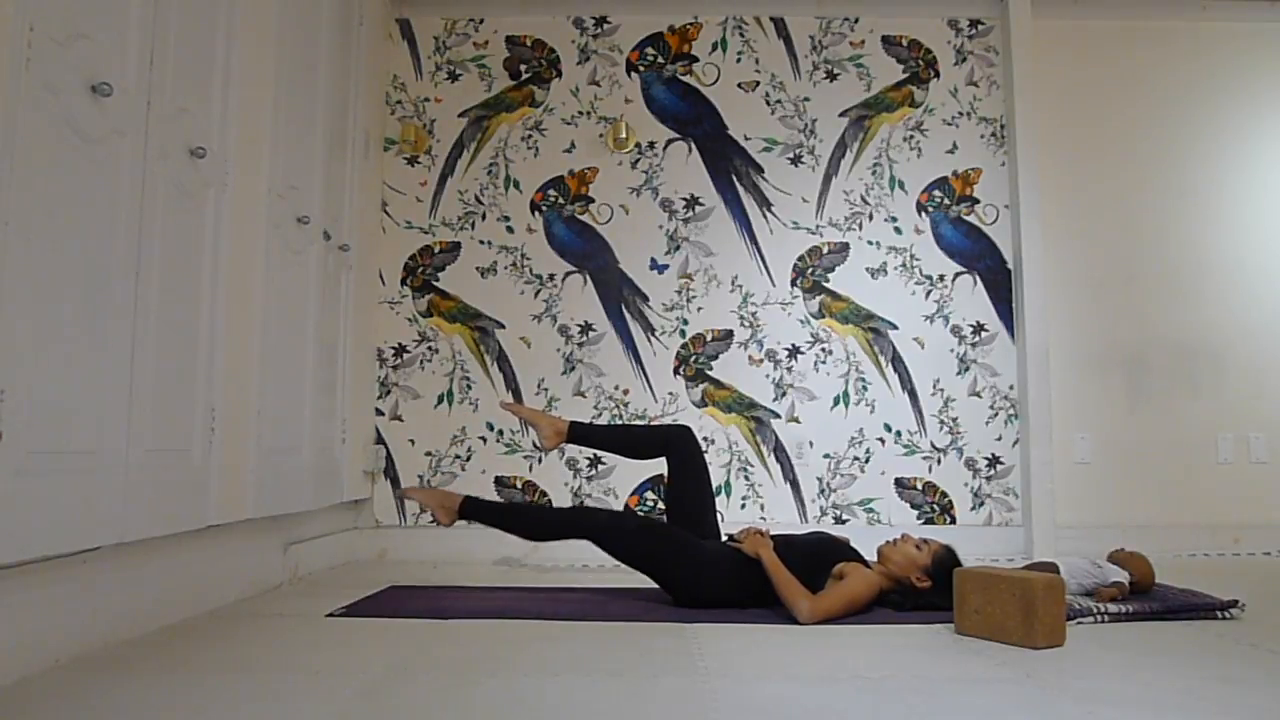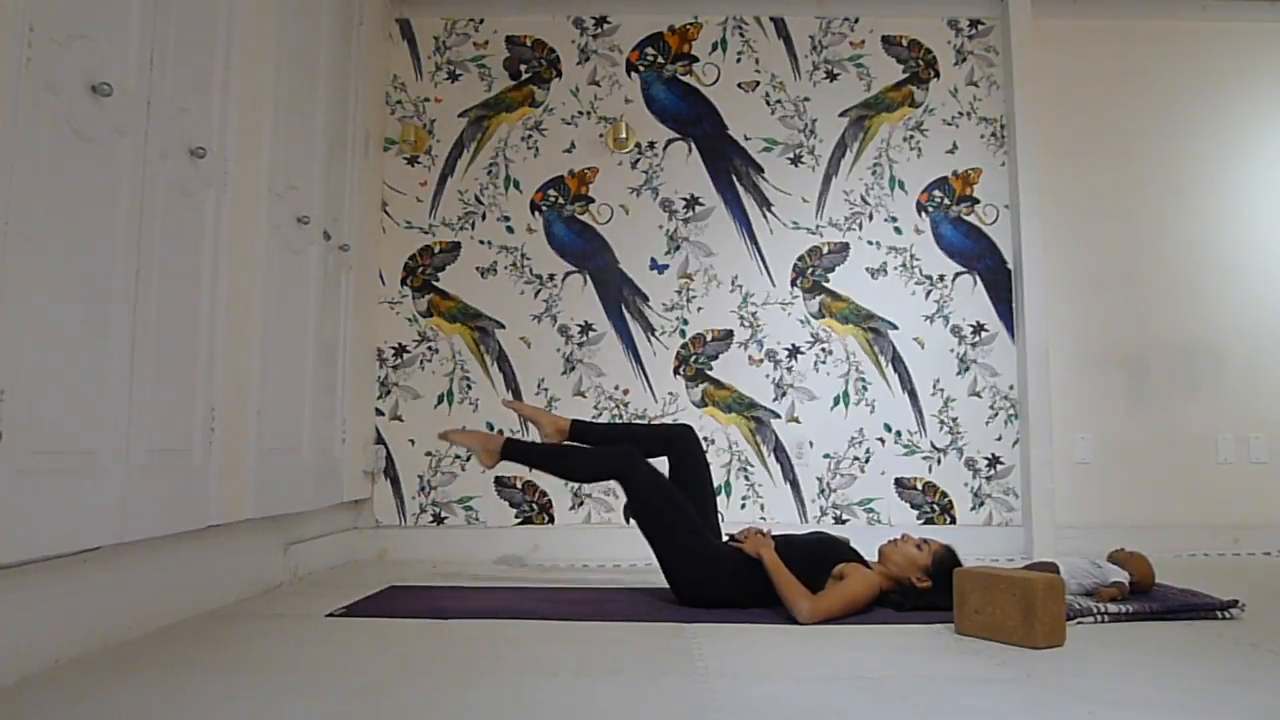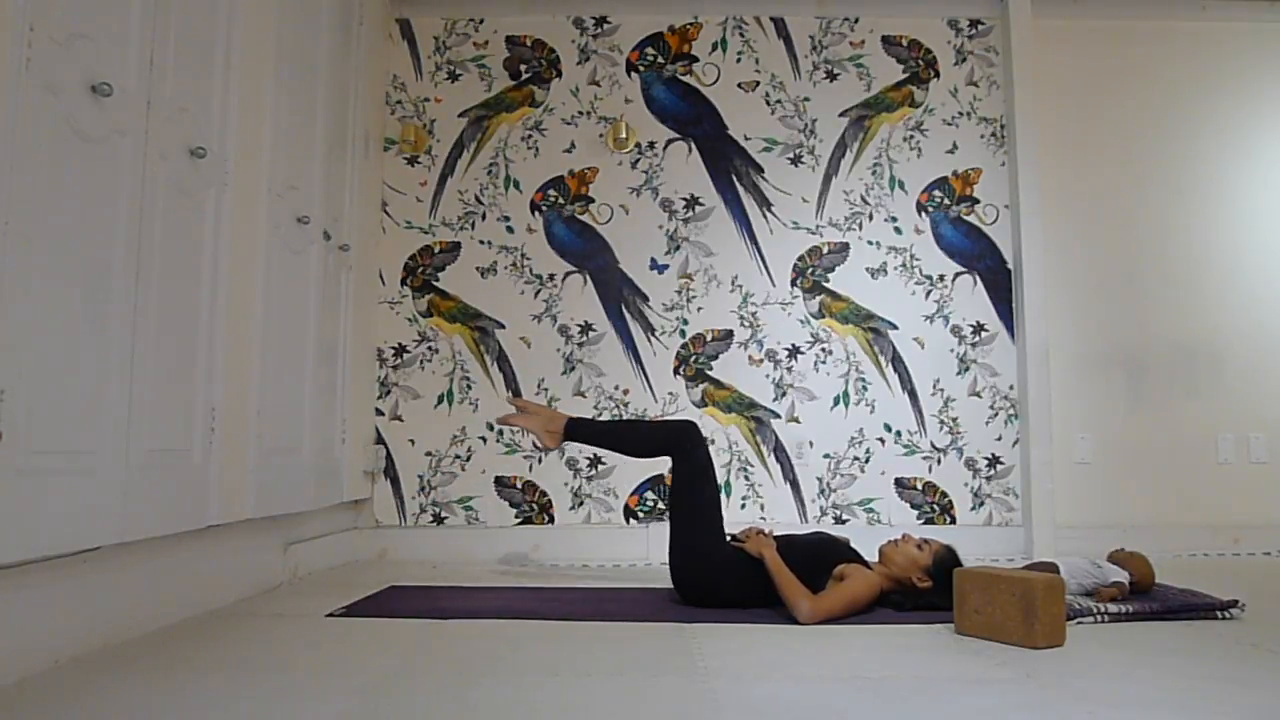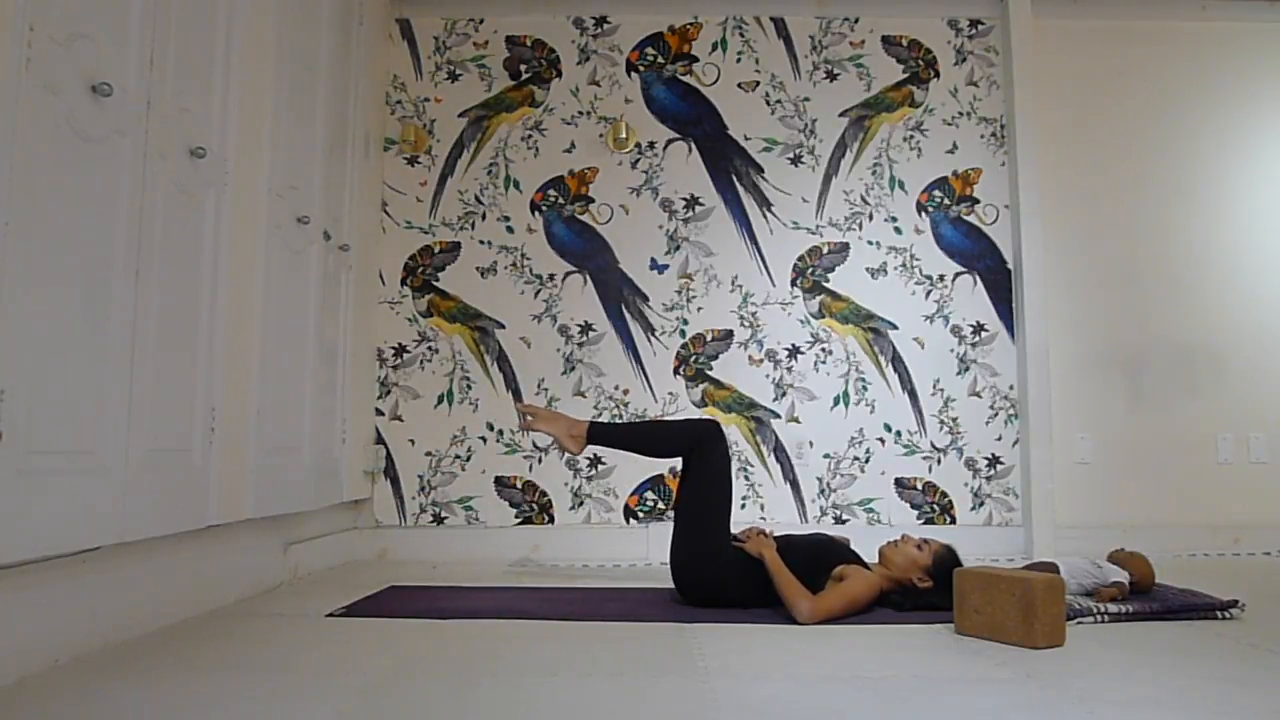
dt=0.5s
person 1, frame 1
left shoulder: (866, 585)
right shoulder: (855, 565)
left elbow: (807, 609)
left wrist: (763, 552)
right wrist: (761, 538)
left hip: (710, 578)
right hip: (711, 556)
left knee: (589, 520)
right knee: (679, 439)
left ankle: (463, 507)
right ankle: (564, 431)
person 1, frame 2
left shoulder: (866, 585)
right shoulder: (857, 567)
left elbow: (807, 609)
left wrist: (765, 553)
right wrist: (761, 539)
left hip: (712, 577)
right hip: (718, 558)
left knee: (626, 462)
right knee: (680, 437)
left ankle: (503, 449)
right ankle: (566, 430)
person 1, frame 3
left shoulder: (866, 586)
right shoulder: (857, 568)
left elbow: (809, 610)
left wrist: (768, 552)
right wrist: (762, 539)
left hip: (710, 576)
right hip: (716, 566)
left knee: (686, 436)
right knee: (686, 441)
left ankle: (564, 429)
right ankle: (567, 427)
person 1, frame 4
left shoulder: (866, 586)
right shoulder: (860, 570)
left elbow: (807, 610)
left wrist: (767, 552)
right wrist: (763, 540)
left hip: (711, 574)
right hip: (716, 567)
left knee: (708, 434)
right knee: (702, 441)
left ankle: (584, 432)
right ankle: (585, 433)
